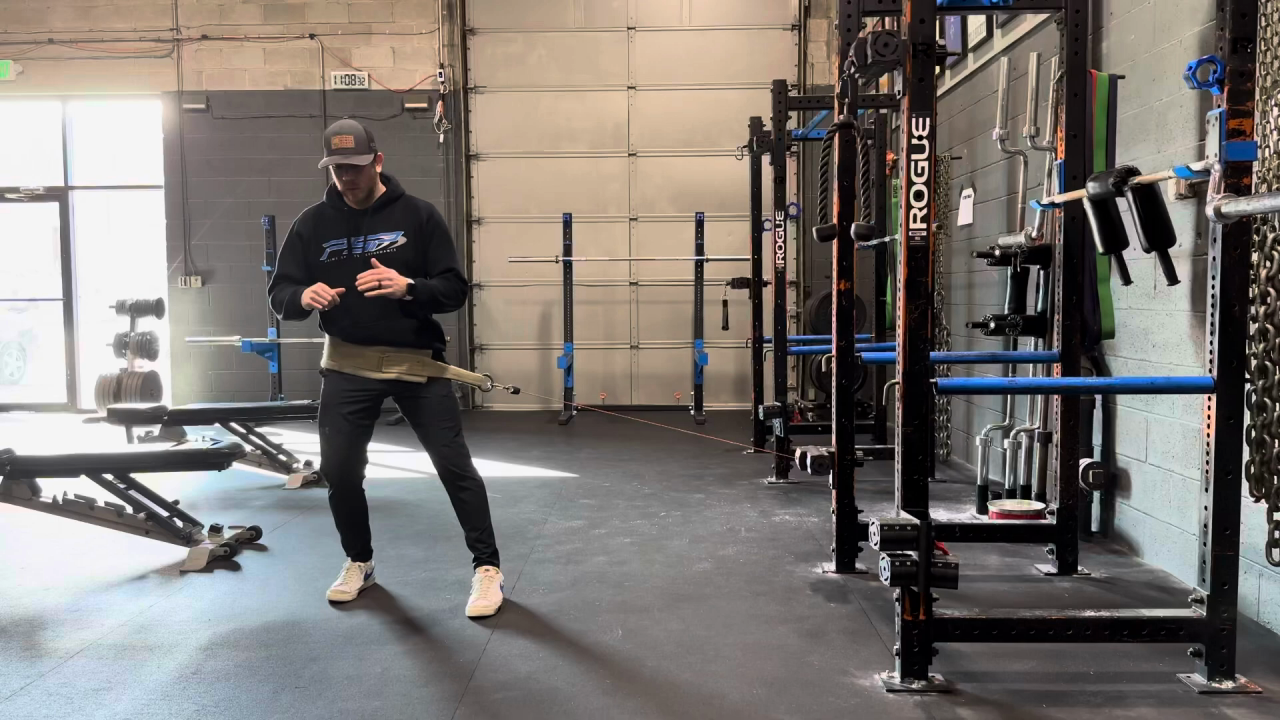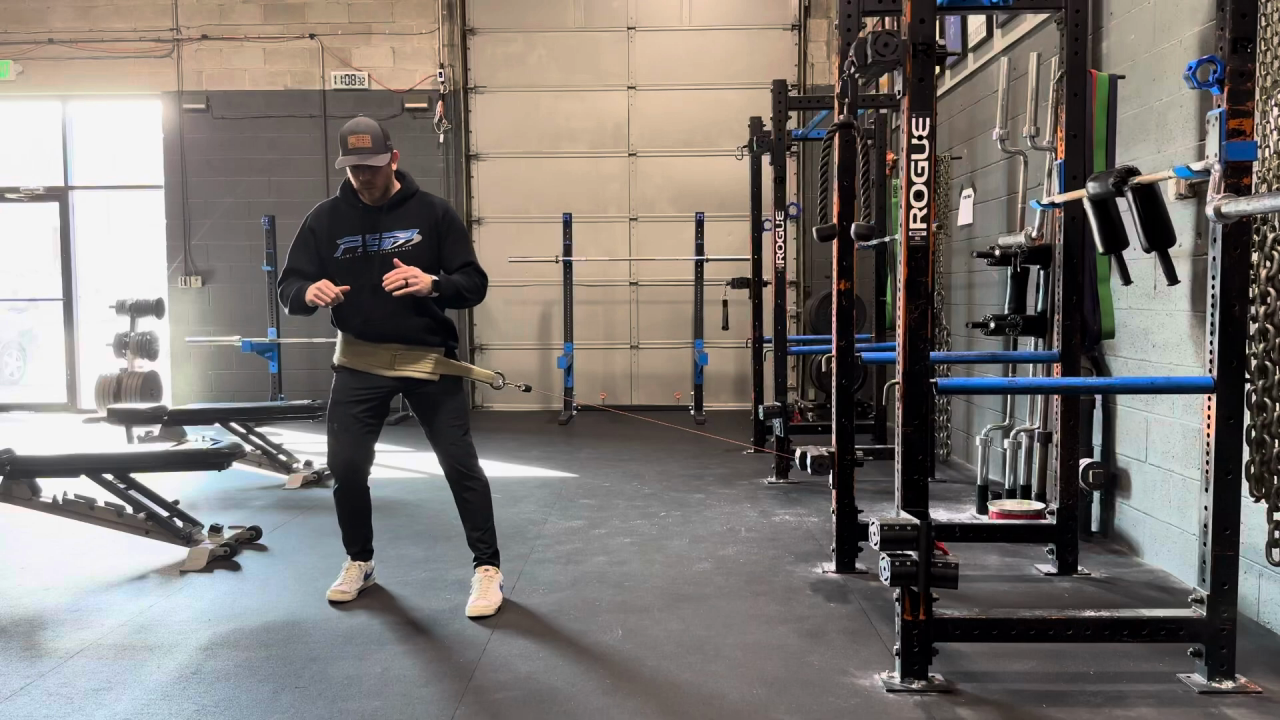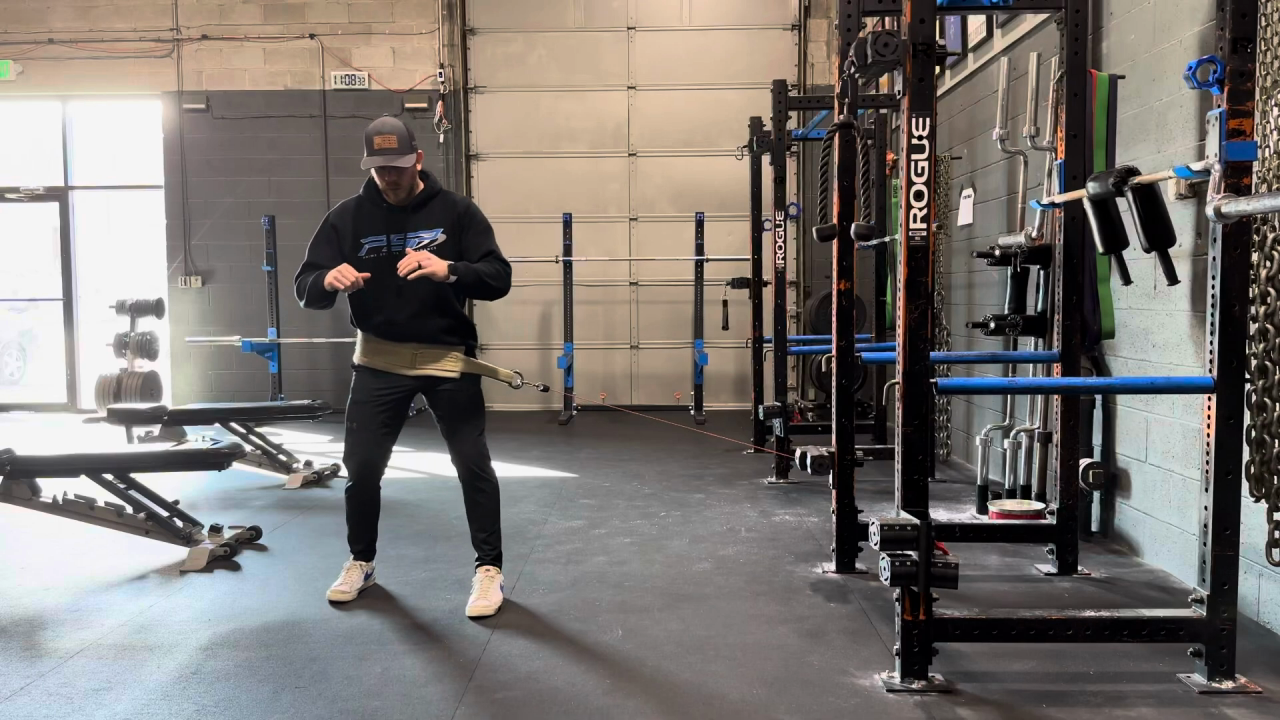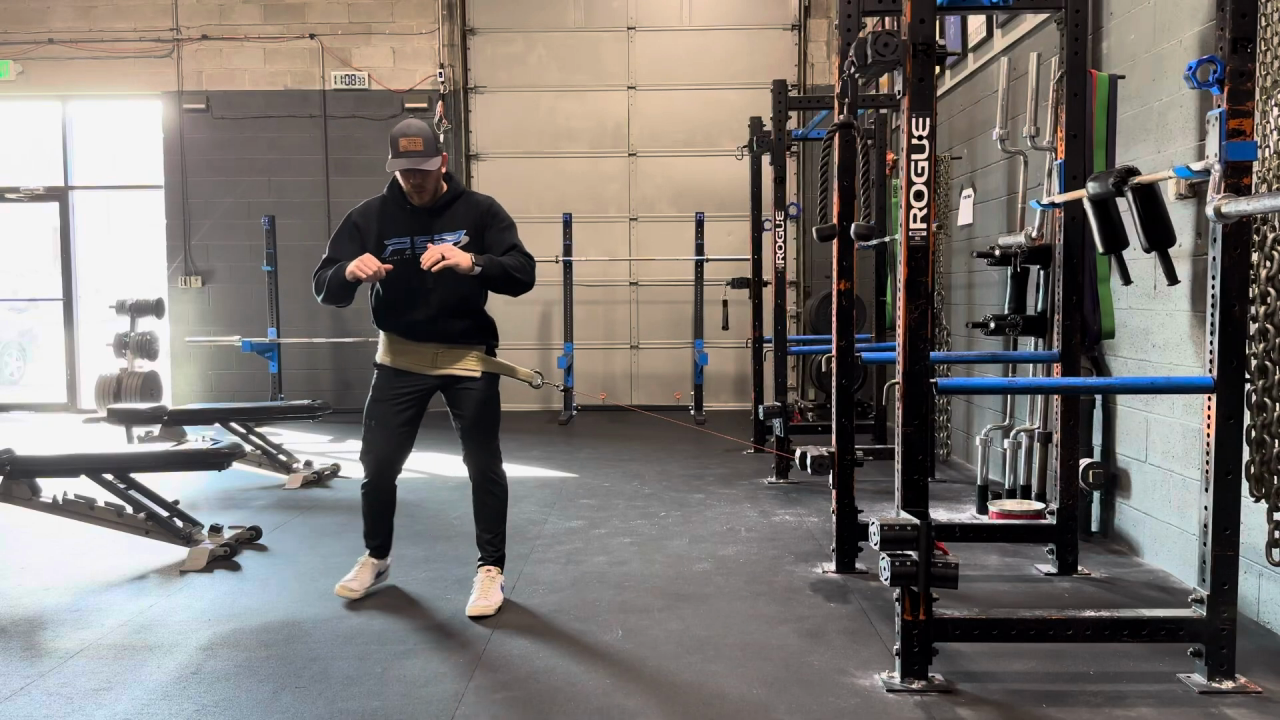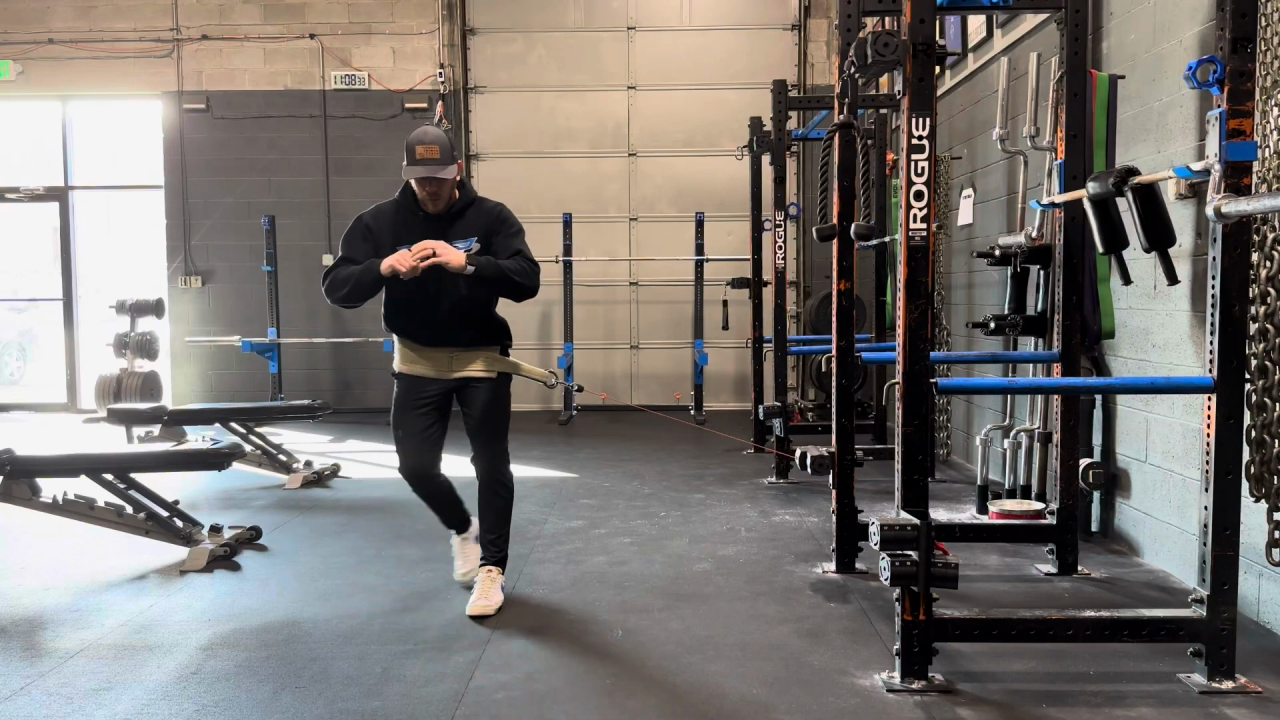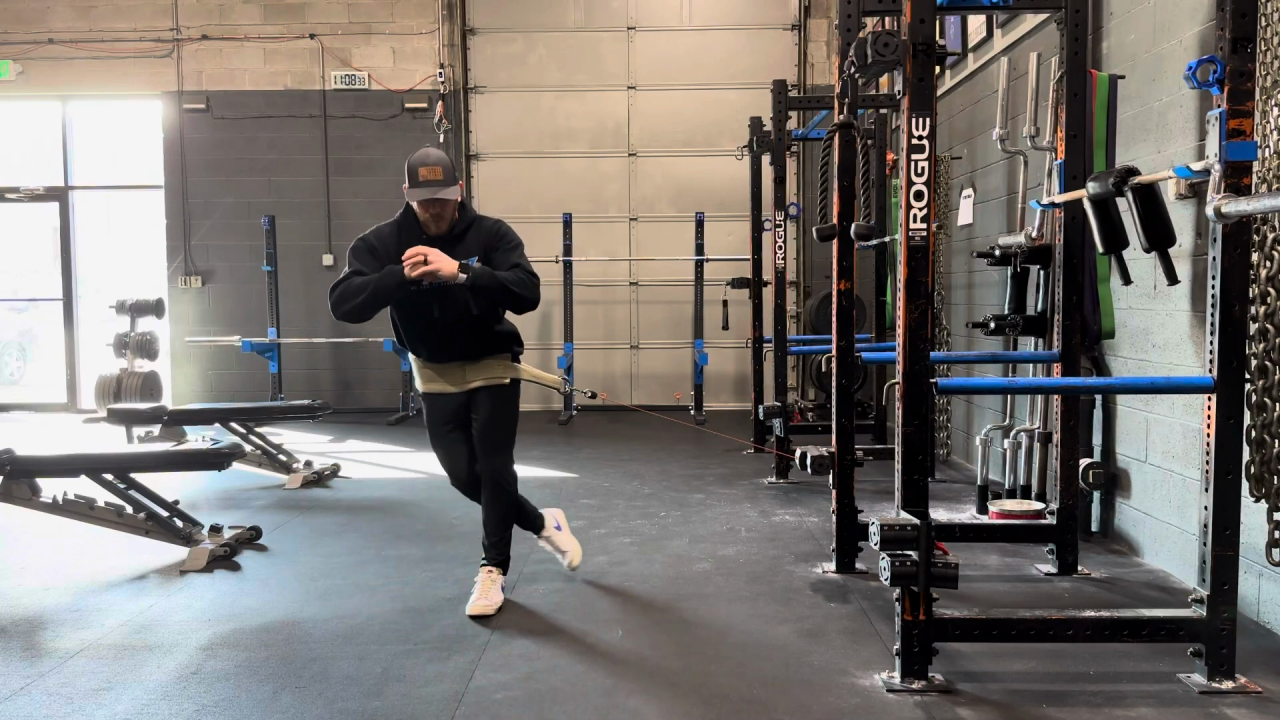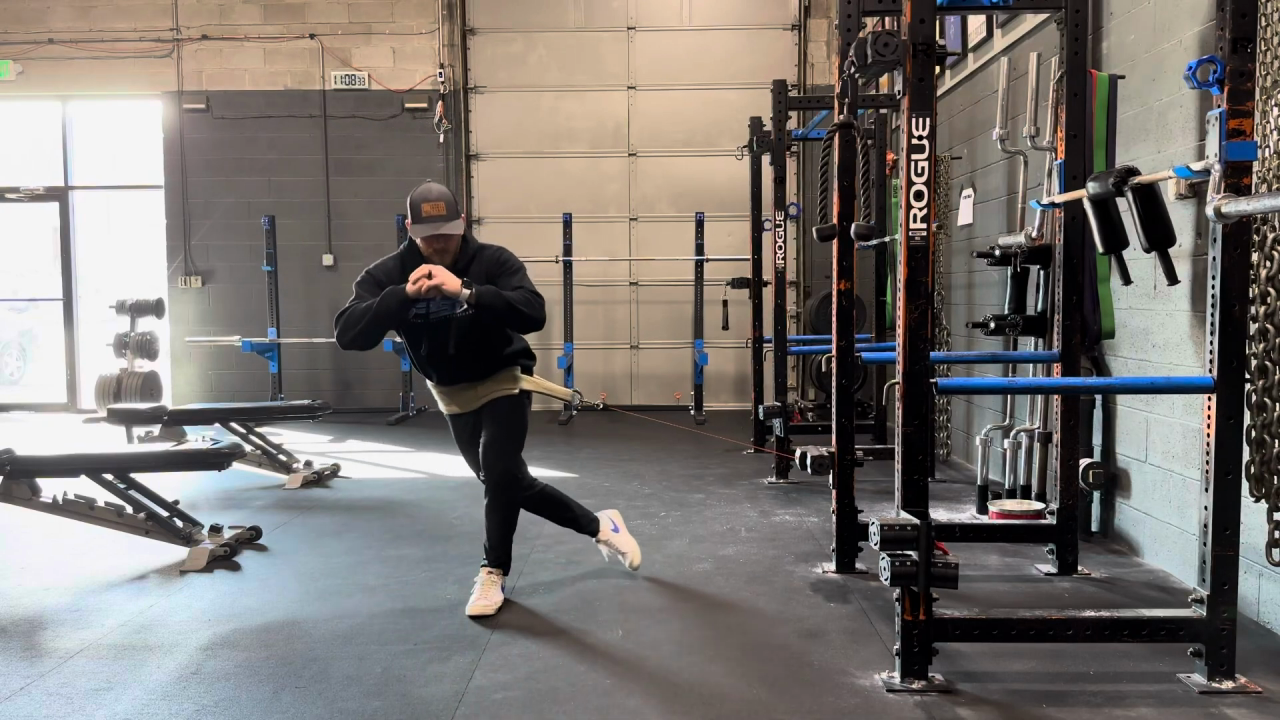
dt=0.2s
person 1, frame 1
left shoulder: (418, 216)
right shoulder: (312, 224)
left elbow: (455, 290)
right elbow: (279, 294)
left wrist: (407, 288)
right wrist: (303, 297)
left hip: (416, 360)
right hip: (348, 364)
left knee: (454, 465)
right knee: (338, 470)
left ankle: (487, 568)
right ankle: (359, 562)
person 1, frame 2
left shoulder: (433, 213)
right shoulder: (325, 219)
left elbow: (474, 286)
right elbow: (288, 289)
left wrist: (432, 285)
right wrist: (309, 292)
right hip: (360, 361)
left knee: (460, 463)
right knee: (345, 467)
left ankle: (487, 569)
right ankle: (359, 562)
person 1, frame 3
left shoulder: (456, 211)
right shoulder: (348, 217)
left elbow: (499, 279)
right elbow: (306, 291)
left wrist: (448, 270)
right wrist: (327, 279)
right hip: (380, 360)
left knee: (473, 463)
right knee: (361, 467)
left ankle: (489, 571)
right ankle: (361, 562)
person 1, frame 4
left shoulder: (480, 211)
right shoulder: (370, 217)
left elbow: (522, 275)
right elbow: (324, 288)
left wrist: (471, 262)
right wrist: (350, 271)
left hip: (468, 355)
right hip: (401, 356)
left knee: (484, 464)
right knee: (378, 463)
left ankle: (490, 570)
right ankle: (376, 556)
person 1, frame 5
left shoulder: (491, 216)
right shoulder: (379, 222)
left elbow: (527, 281)
right elbow: (336, 288)
left wrist: (466, 263)
right wrist: (383, 267)
left hip: (480, 356)
right hip: (417, 360)
left knee: (490, 463)
right knee: (416, 467)
left ankle: (492, 569)
right ankle: (464, 529)
person 1, frame 6
left shoulder: (490, 233)
right shoulder: (380, 243)
left elbow: (526, 295)
right elbow: (343, 306)
left wrist: (459, 272)
right wrist: (398, 272)
left hip: (491, 364)
right hip: (437, 375)
left knee: (493, 468)
right knee: (466, 476)
left ankle: (493, 571)
right ankle: (543, 523)
person 1, frame 7
left shoulder: (493, 261)
right shoulder: (387, 275)
left elbow: (533, 315)
right elbow: (347, 336)
left wrist: (464, 291)
right wrist: (403, 295)
left hip: (503, 380)
right hip: (454, 395)
left knee: (498, 471)
right knee: (512, 484)
left ankle: (493, 573)
right ankle: (599, 526)
